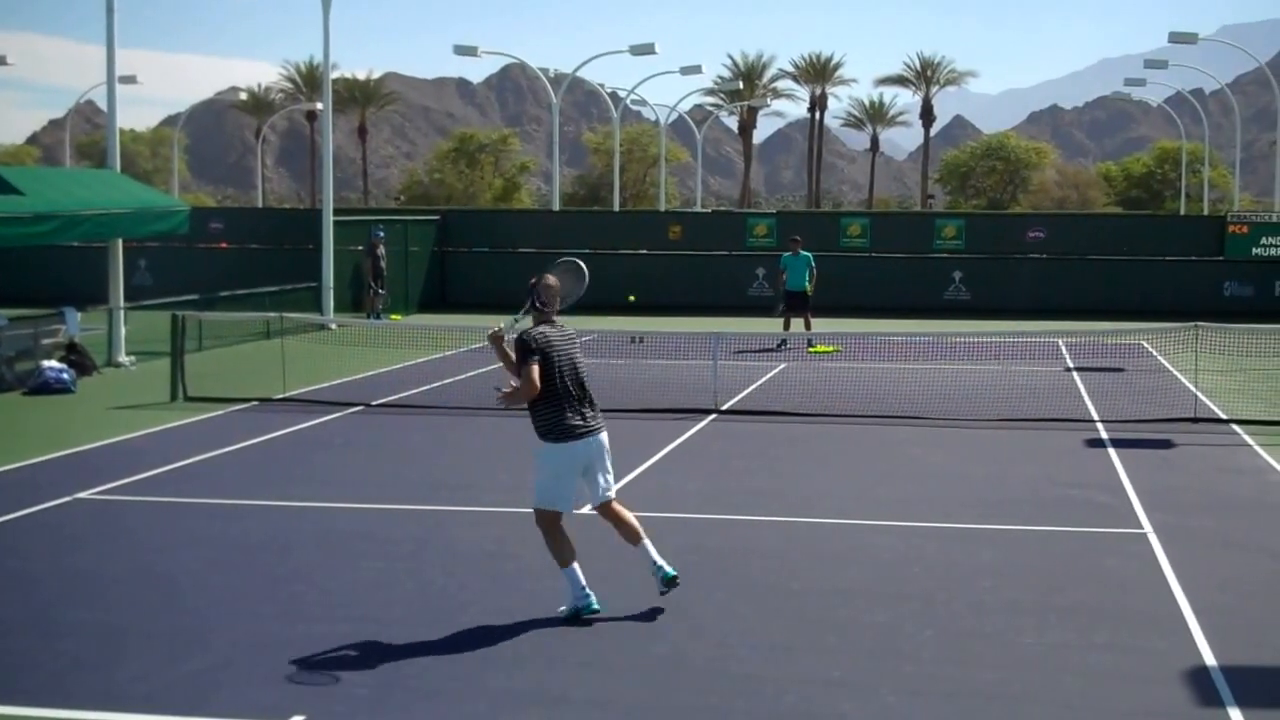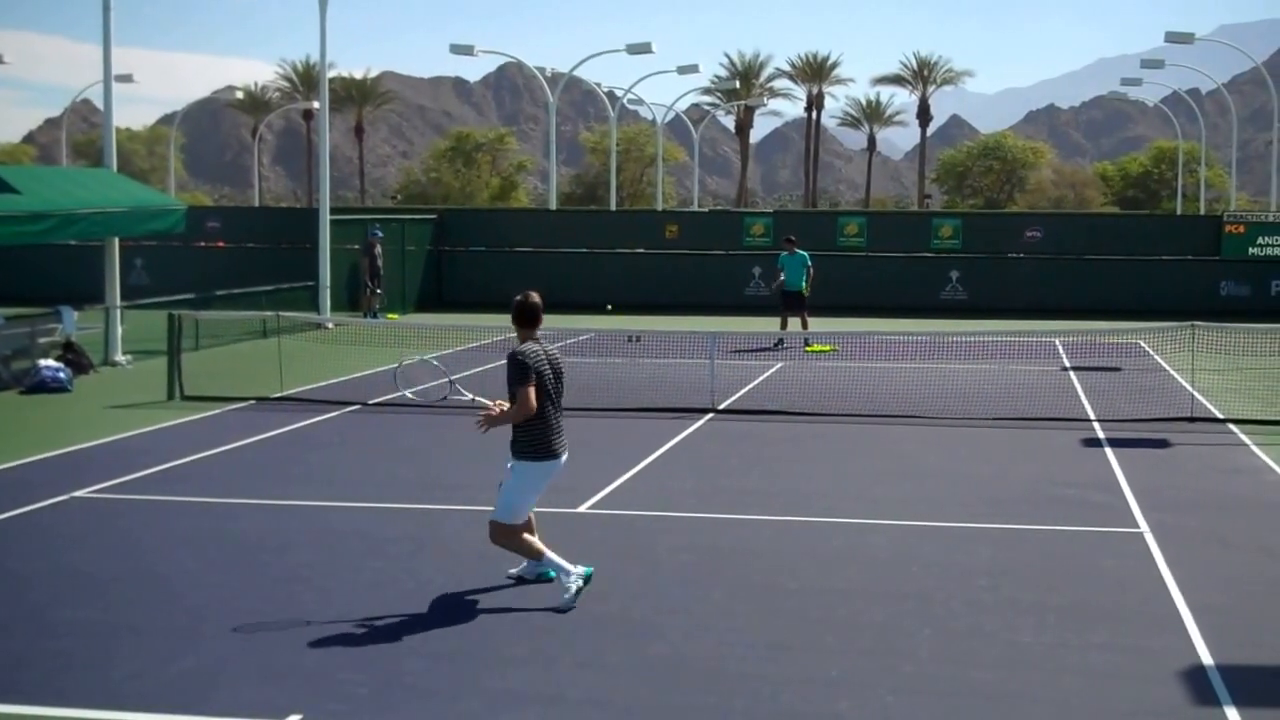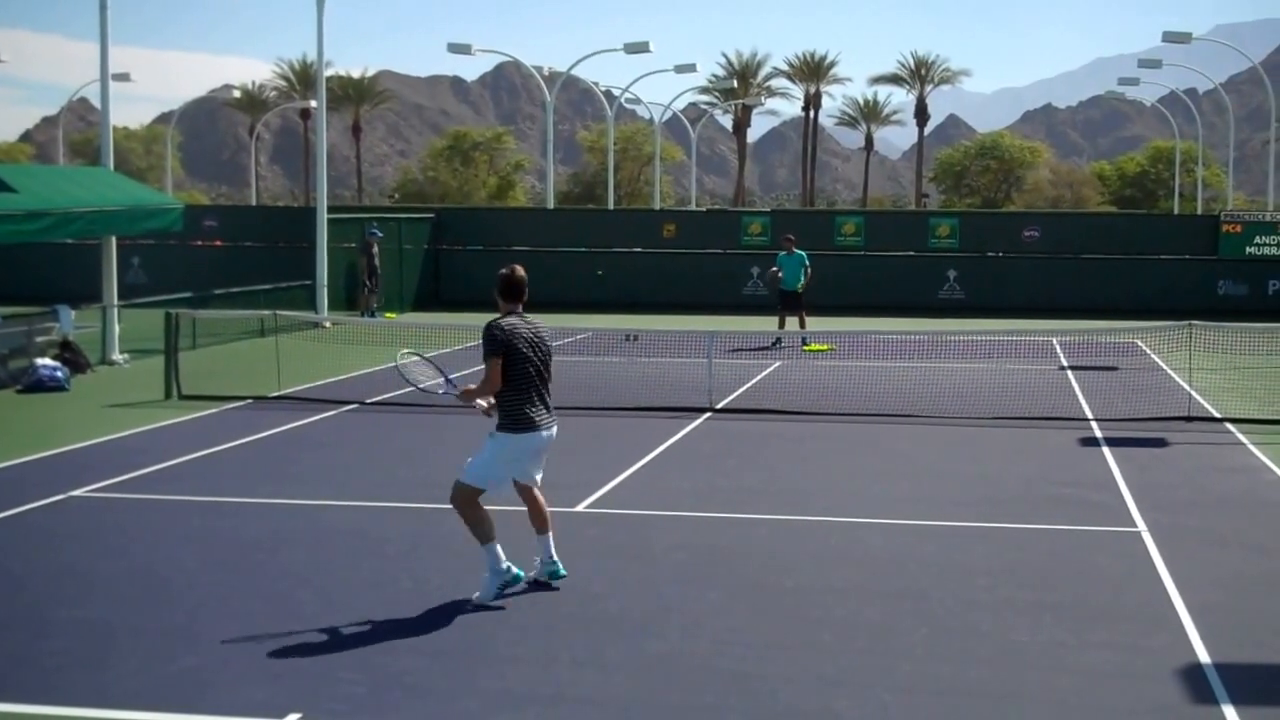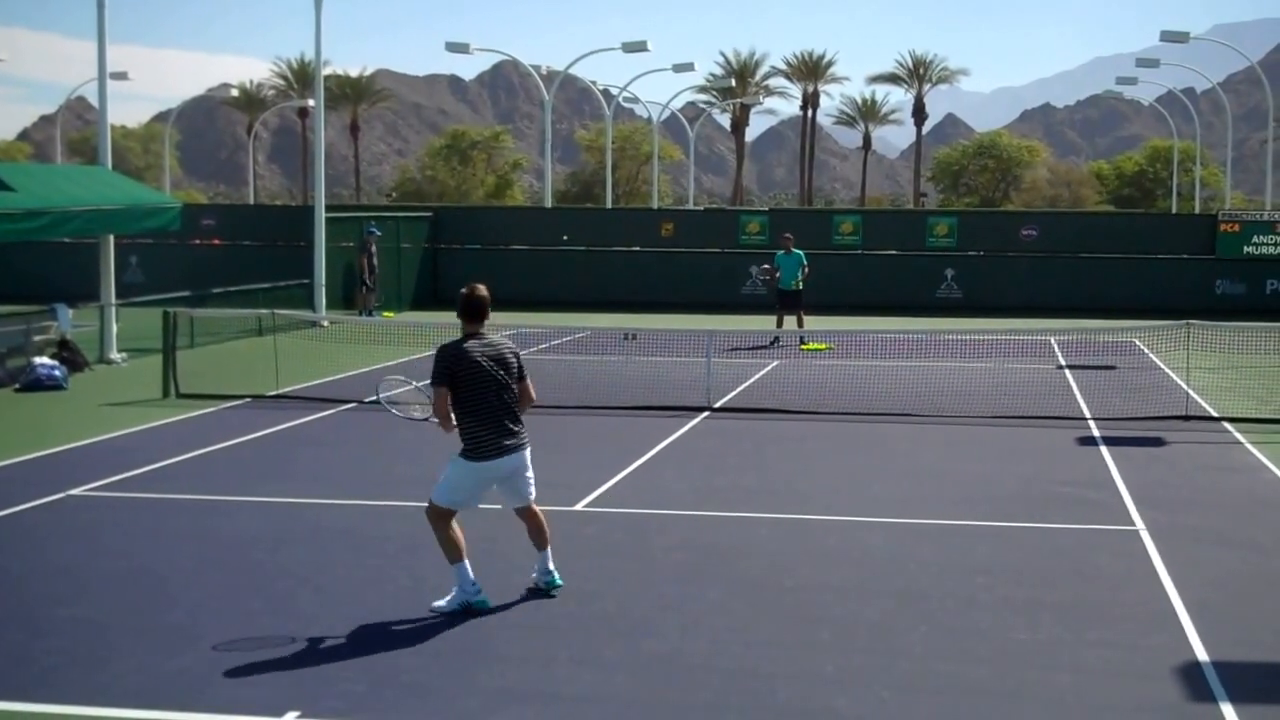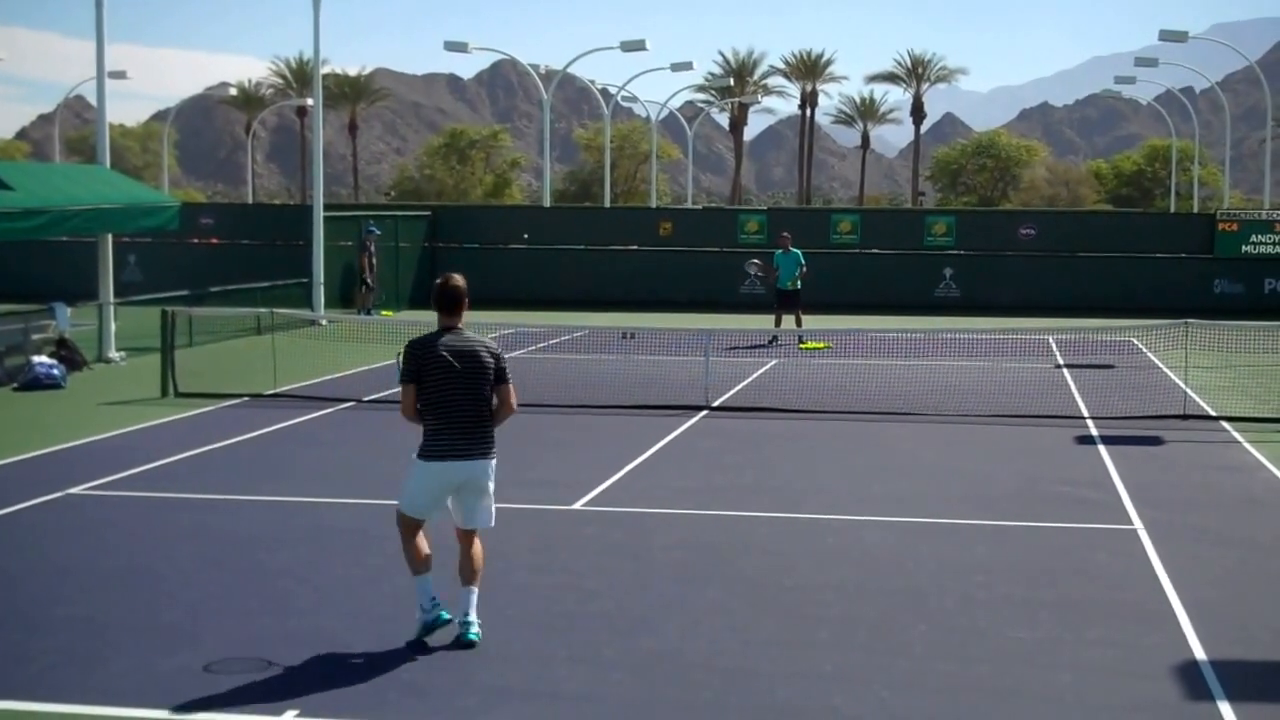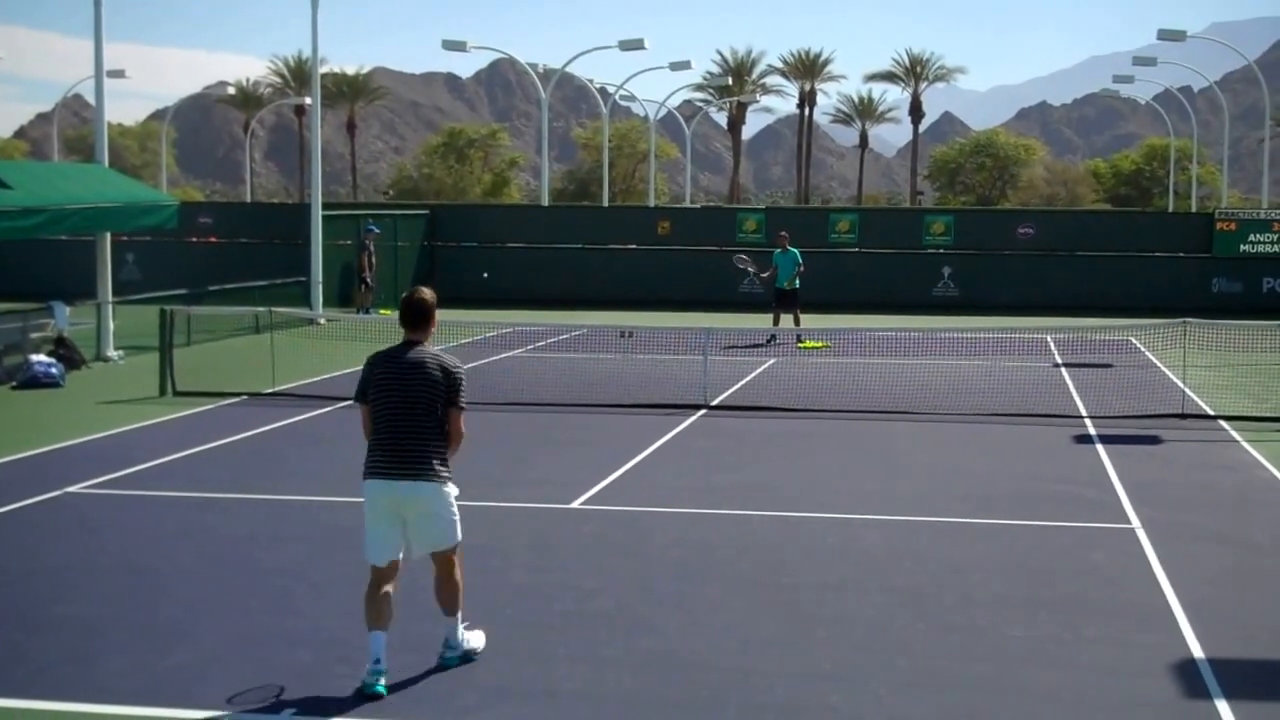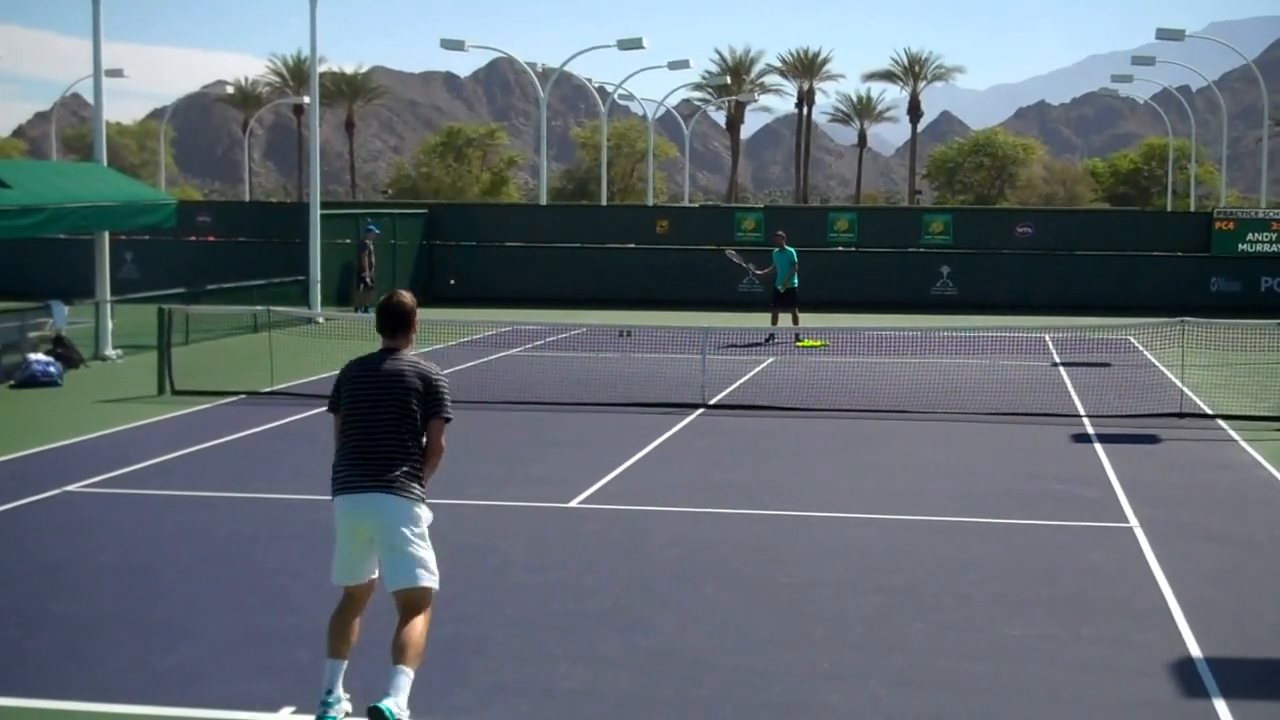
dt=0.3s
person 1, frame 1
left shoulder: (527, 337)
right shoulder: (564, 333)
left elbow: (530, 387)
left wrist: (513, 398)
right wrist: (502, 351)
left hip: (559, 443)
right hip: (594, 434)
left knee: (547, 518)
right knee: (608, 507)
left ankle: (582, 597)
right ankle: (658, 566)
person 1, frame 2
left shoulder: (519, 355)
right shoulder: (551, 354)
left elbow: (528, 408)
left wrist: (497, 418)
right wrist: (508, 410)
left hip: (534, 457)
right hip: (553, 450)
left knee: (501, 532)
right knee: (509, 493)
left ankle: (570, 573)
right ankle: (537, 564)
person 1, frame 3
left shoulder: (496, 329)
right shoulder: (539, 328)
left elbow: (492, 383)
left wrist: (471, 394)
left hip: (516, 432)
right hip: (544, 427)
left knee: (463, 496)
right knee: (527, 487)
left ankle: (501, 570)
right ankle: (549, 564)
person 1, frame 4
left shoulder: (449, 353)
right shoulder: (508, 348)
left elbow: (441, 410)
right elbow: (528, 399)
left wrist: (448, 423)
left hip: (479, 456)
right hip: (518, 448)
left knee: (439, 514)
right knee: (526, 507)
left ankle: (468, 590)
right ankle: (547, 573)
person 1, frame 5
left shoulder: (417, 349)
right shoulder: (490, 349)
left elbow: (408, 411)
right elbow: (508, 407)
left hip: (434, 458)
right hip: (479, 458)
left knee: (409, 523)
right knee: (468, 537)
left ankle: (430, 604)
right ankle: (469, 620)
person 1, frame 6
left shoulder: (375, 364)
right shoulder: (449, 366)
left elbow: (367, 428)
right elbow: (456, 432)
left hip: (378, 480)
right hip: (428, 481)
left knee: (382, 576)
right knee: (446, 562)
left ankle: (376, 666)
right ankle: (456, 640)
person 1, frame 7
left shoulder: (350, 372)
right shoulder: (430, 376)
left elbow: (338, 436)
right elbow: (436, 448)
left hip: (347, 498)
right hip: (399, 501)
left knee: (354, 598)
right knee: (415, 607)
